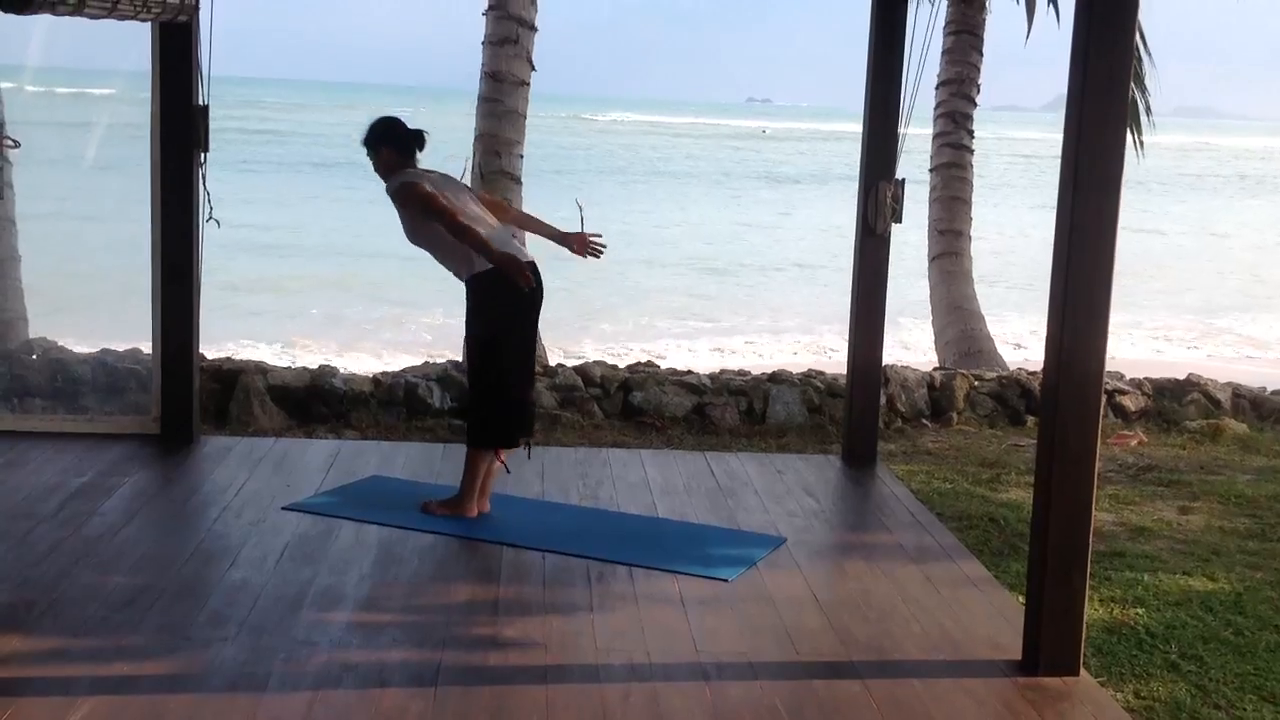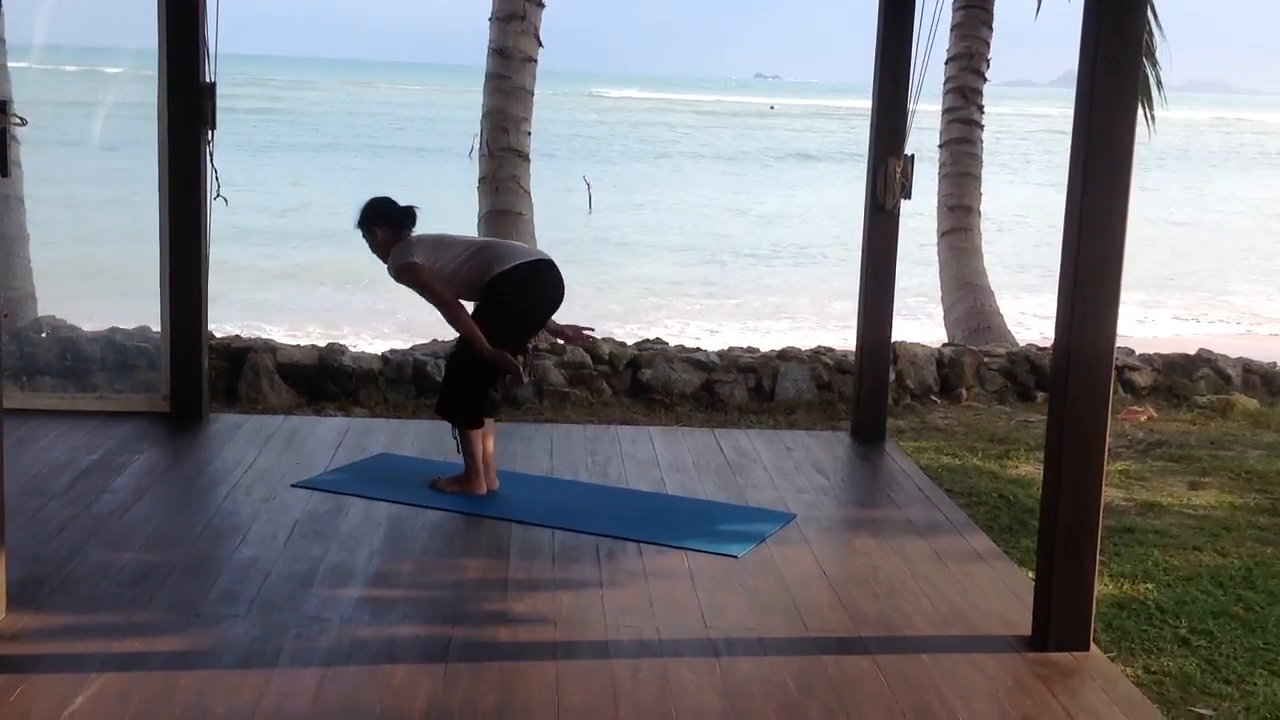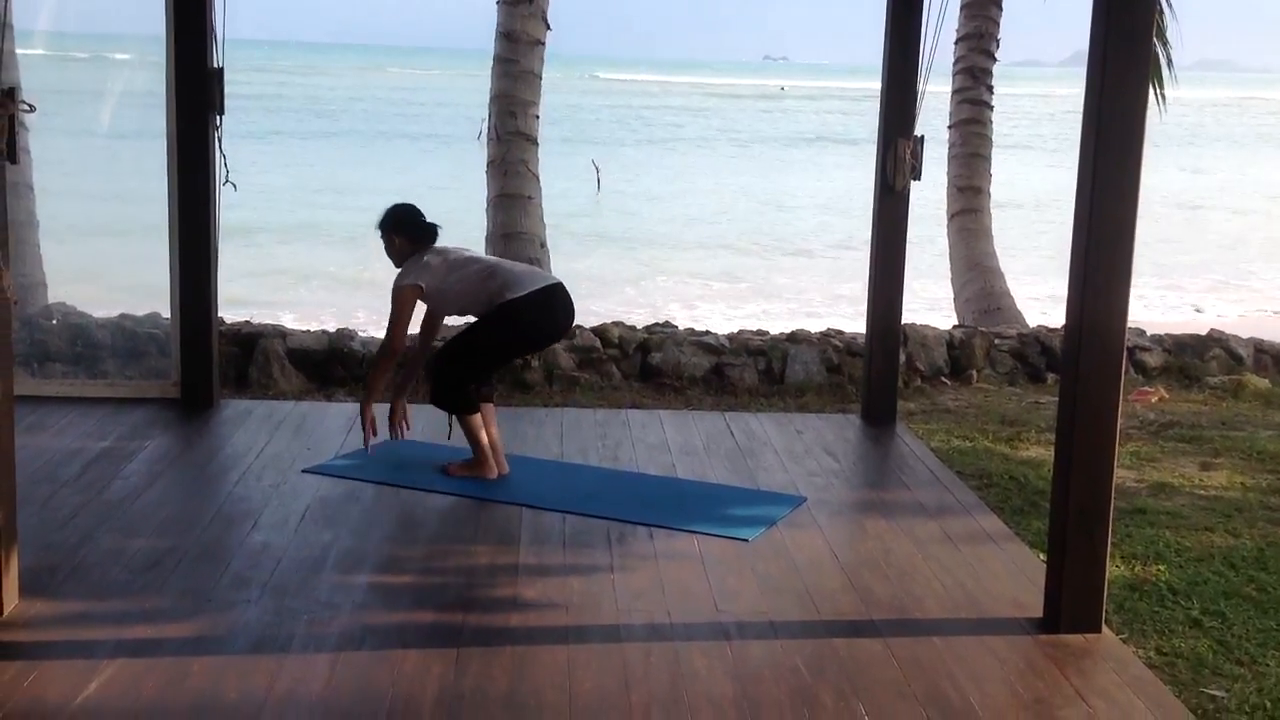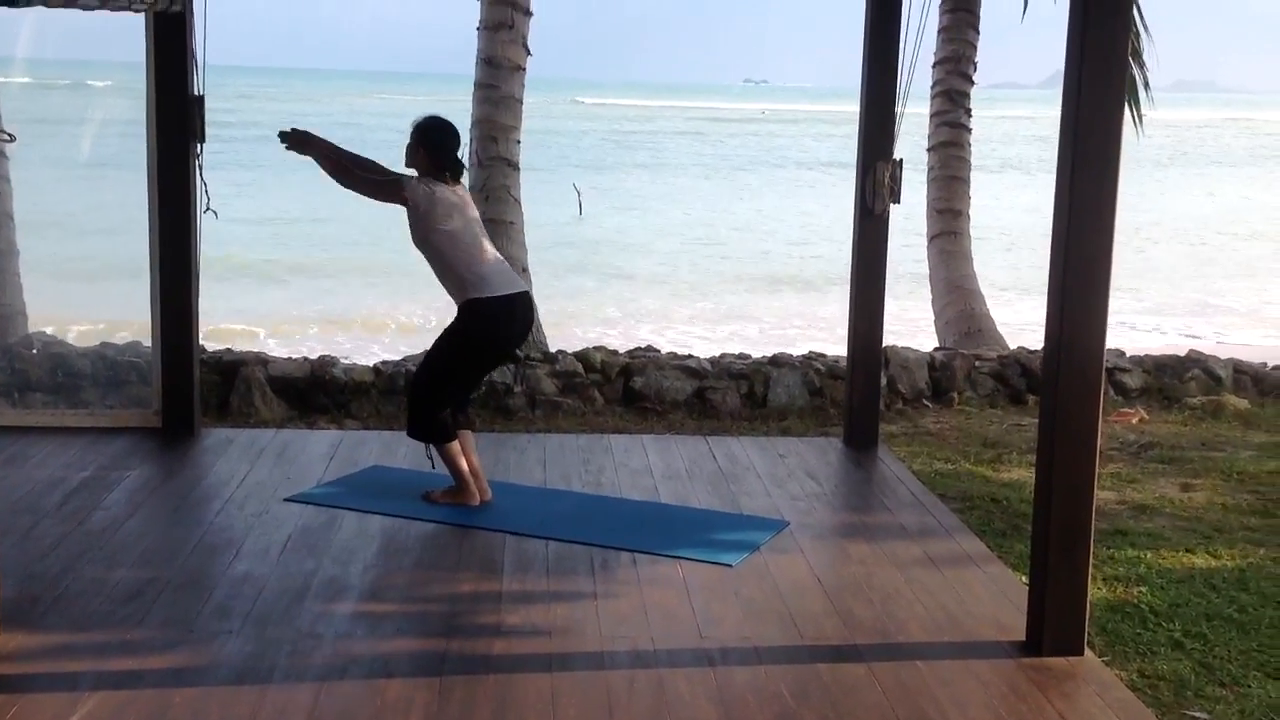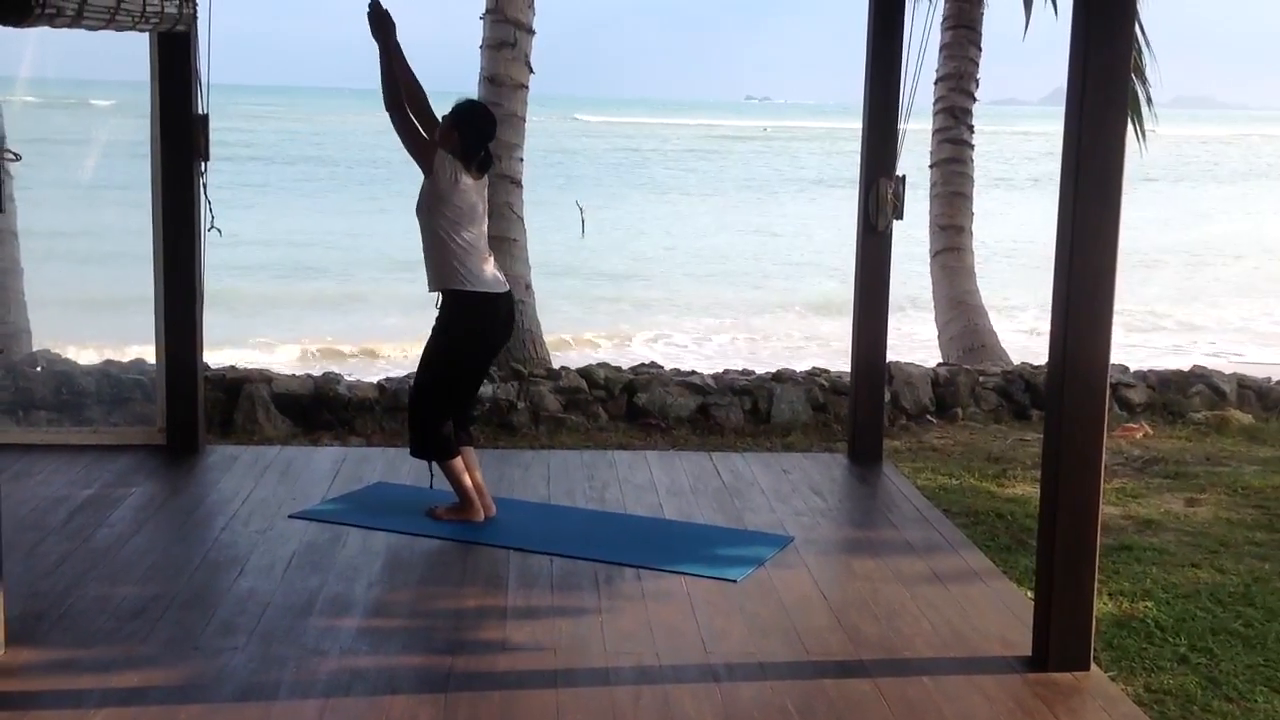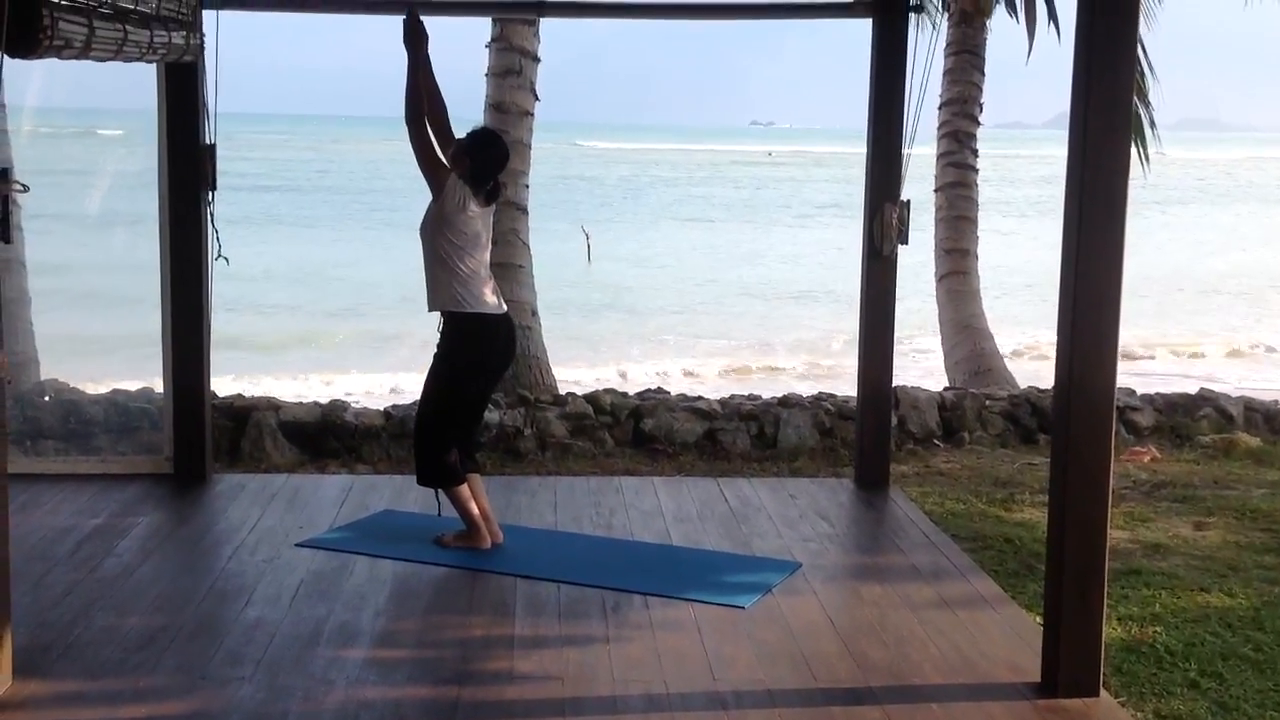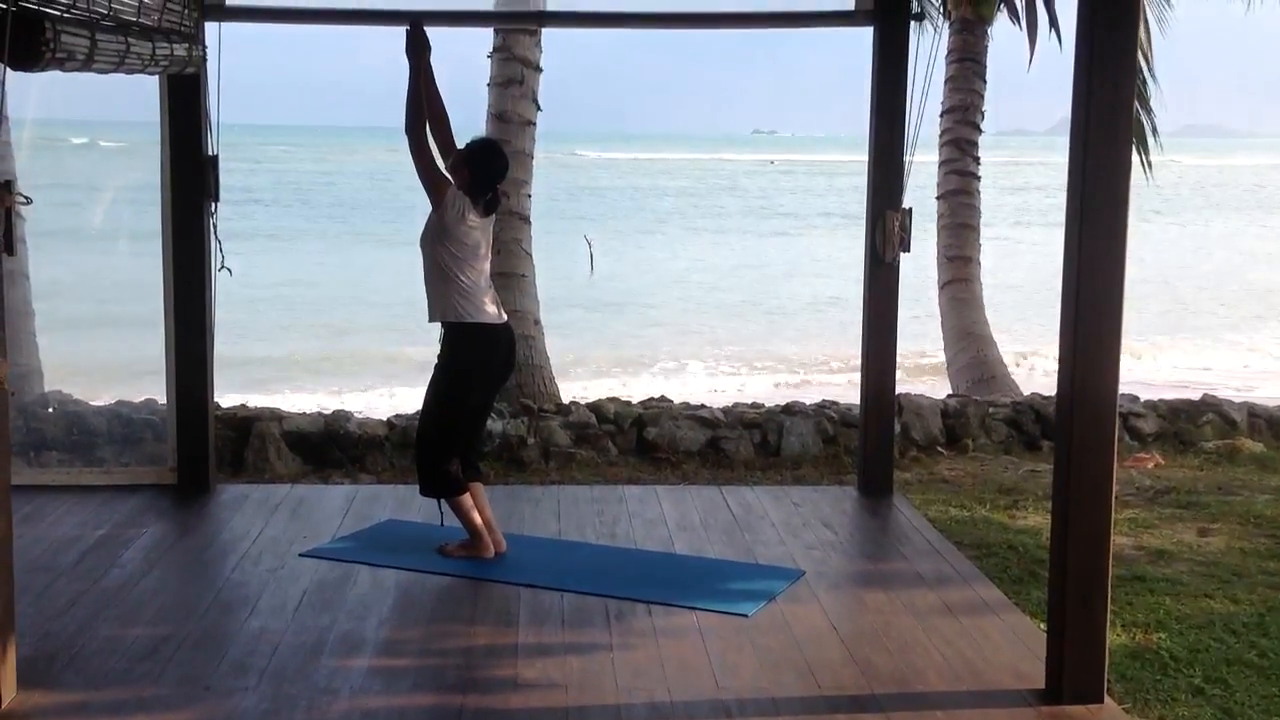
dt=0.7s
person 1, frame 1
left shoulder: (401, 186)
right shoulder: (437, 180)
left elbow: (451, 221)
right elbow: (503, 209)
left wrist: (496, 256)
right wrist: (563, 238)
left hip: (496, 283)
right hip: (522, 274)
left knee: (488, 392)
right knee: (507, 388)
left ankle: (466, 500)
right ankle: (480, 496)
person 1, frame 2
left shoulder: (400, 261)
right shoulder: (426, 245)
left elbow: (450, 307)
left wrist: (489, 352)
right wrist: (553, 328)
left hip: (518, 283)
right hip: (545, 275)
left knee: (465, 376)
right knee: (482, 374)
left ankle: (473, 478)
right ankle: (486, 472)
person 1, frame 3
left shoulder: (411, 275)
right shoulder: (443, 261)
left elbow: (393, 347)
right elbow: (425, 342)
left wrist: (366, 405)
right wrist: (399, 397)
left hip: (531, 308)
right hip: (556, 302)
left knee: (448, 368)
right knee: (472, 365)
left ankle: (484, 463)
right ankle: (495, 456)
person 1, frame 4
left shoulder: (421, 192)
right shoulder: (452, 187)
left elbow: (354, 179)
right elbow: (376, 173)
left wrist: (312, 149)
right wrist: (320, 146)
left hip: (490, 311)
right hip: (517, 306)
left knee: (427, 392)
right knee: (449, 390)
left ankle: (466, 489)
right ankle: (477, 483)
person 1, frame 5
left shoulder: (443, 171)
right shoulder: (473, 173)
left elbow: (400, 112)
right elbow: (420, 109)
left wrist: (385, 44)
right wrist: (393, 46)
left hip: (469, 309)
right hip: (496, 306)
left knee: (427, 408)
right knee: (452, 406)
left ankle: (470, 504)
right ankle: (479, 497)
person 1, frame 6
left shoulder: (451, 195)
right shoulder: (480, 196)
left elbow: (418, 126)
right elbow: (439, 124)
left wrist: (416, 55)
right wrist: (422, 58)
left hip: (470, 334)
right hip: (496, 331)
left knee: (433, 436)
right knee: (457, 433)
left ankle: (477, 530)
right ankle: (487, 525)
person 1, frame 7
left shoulder: (451, 204)
right shoulder: (480, 206)
left elbow: (417, 137)
right elbow: (441, 131)
left wrist: (417, 64)
right wrist: (426, 67)
left hip: (470, 343)
right hip: (495, 340)
left knee: (435, 445)
right knee: (458, 442)
left ankle: (479, 539)
right ankle: (491, 534)
